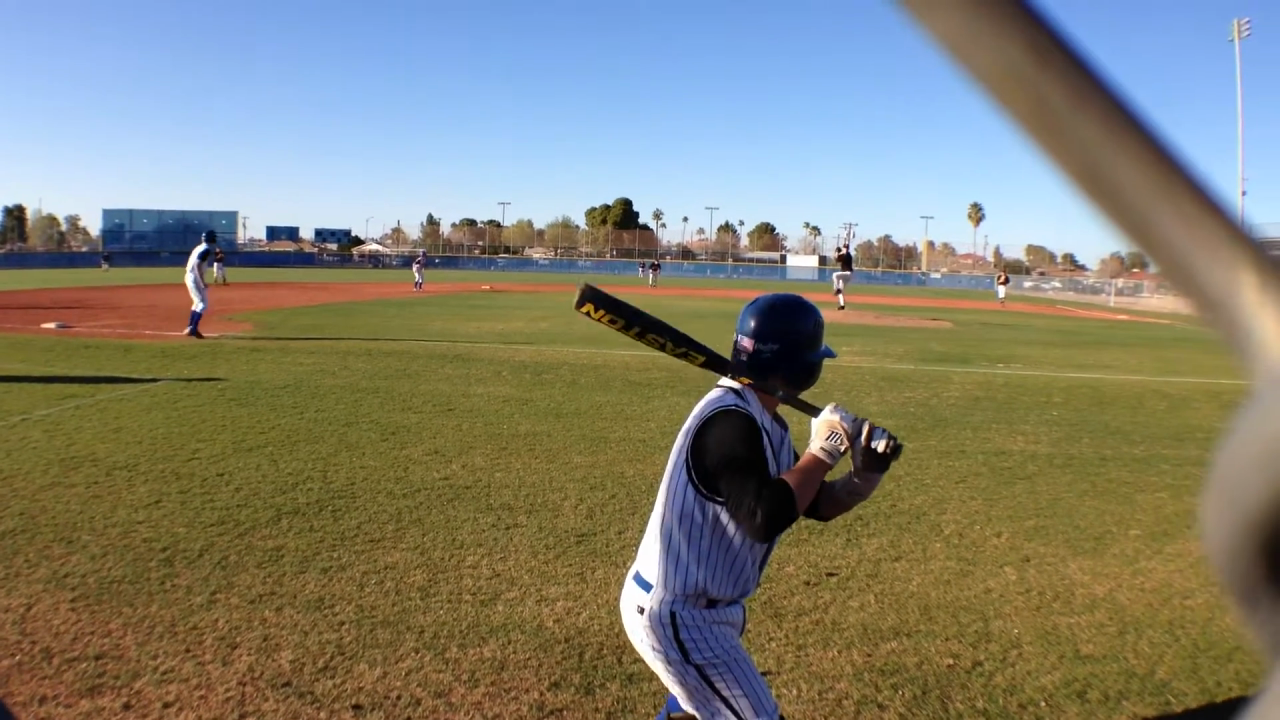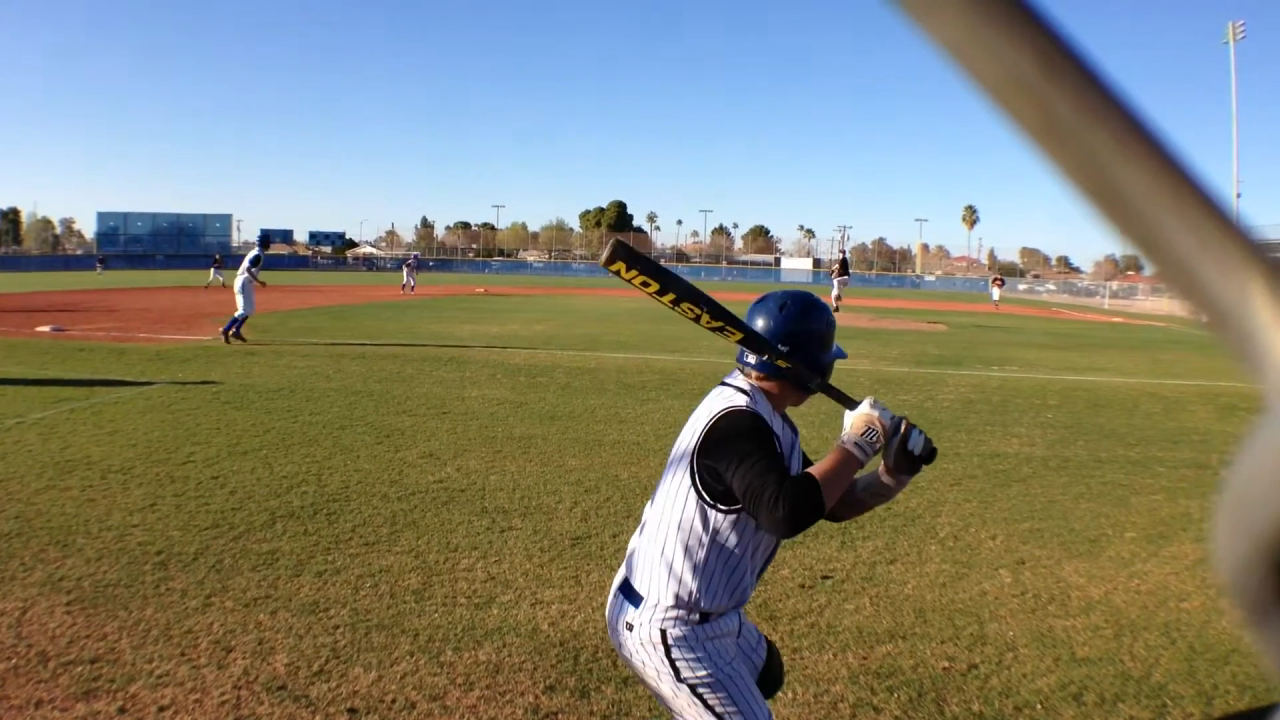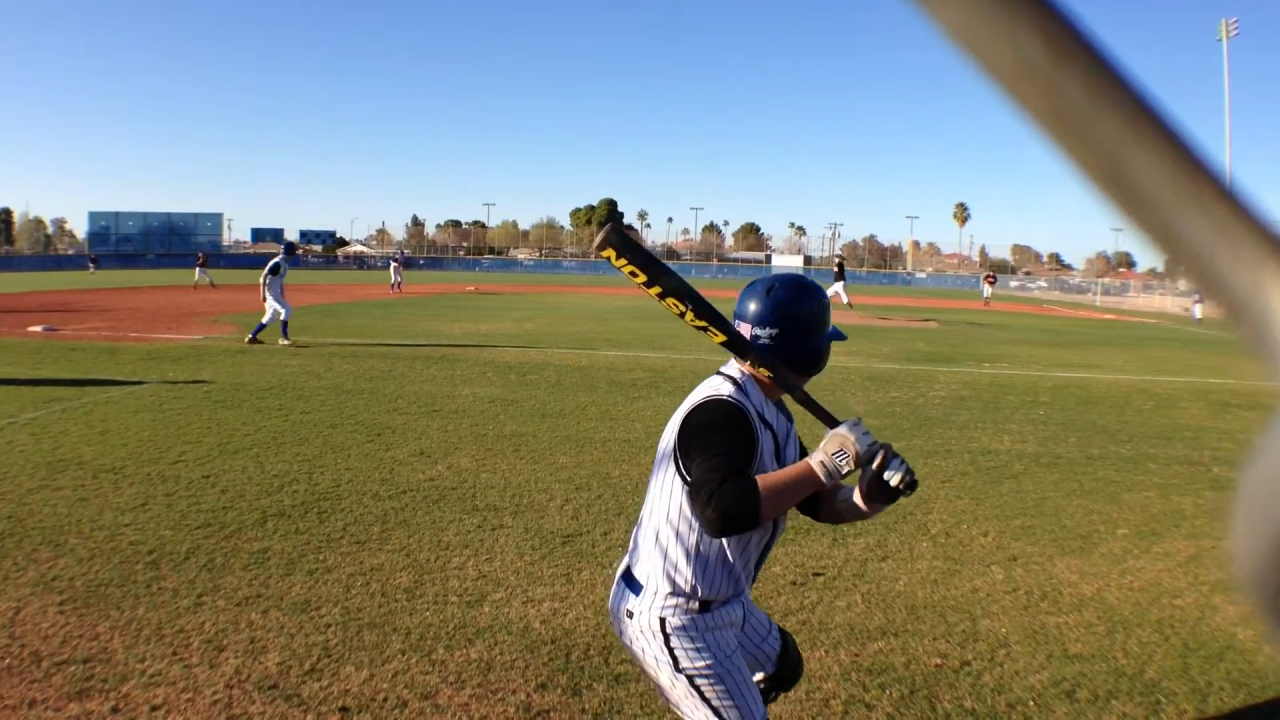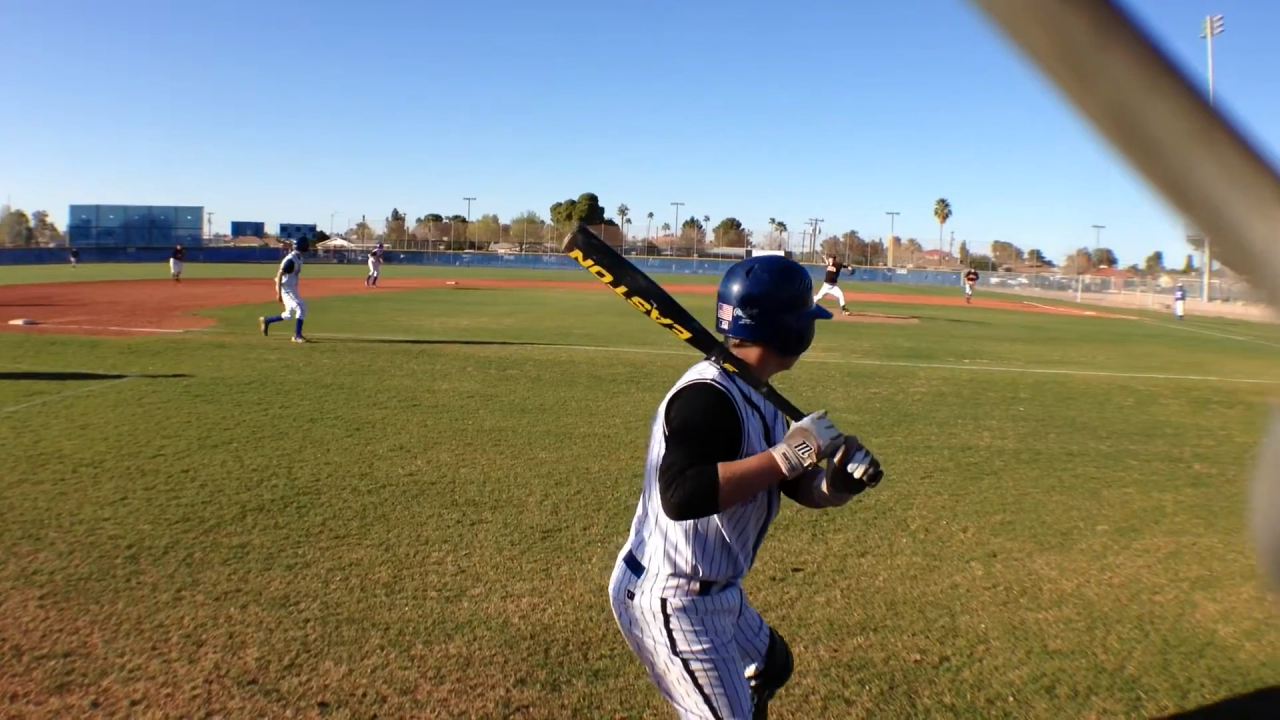
dt=0.5s
person 1, frame 1
left shoulder: (761, 418)
right shoulder: (732, 421)
left elbow: (817, 503)
right elbow: (762, 519)
left wrist: (865, 474)
right wrist: (823, 451)
left hip: (683, 605)
right hip: (678, 616)
person 1, frame 2
left shoulder: (763, 417)
right shoulder: (737, 423)
left elbow: (828, 501)
right elbow: (786, 513)
left wrist: (893, 475)
right wrist: (856, 444)
left hip: (690, 609)
right hip: (667, 627)
left knee: (764, 673)
person 1, frame 3
left shoulder: (769, 409)
right shoulder: (721, 411)
left elbow: (816, 502)
right elbow: (720, 512)
left wrist: (867, 497)
right wrist: (825, 462)
left hip: (717, 601)
right hip: (672, 617)
left knee: (780, 667)
person 1, frame 4
left shoulder: (758, 393)
right shoulder: (707, 395)
left elbow: (802, 487)
right elbow: (681, 496)
left wrist: (839, 481)
right wrist: (787, 455)
left hip: (711, 591)
right hip: (672, 601)
left knee: (769, 668)
